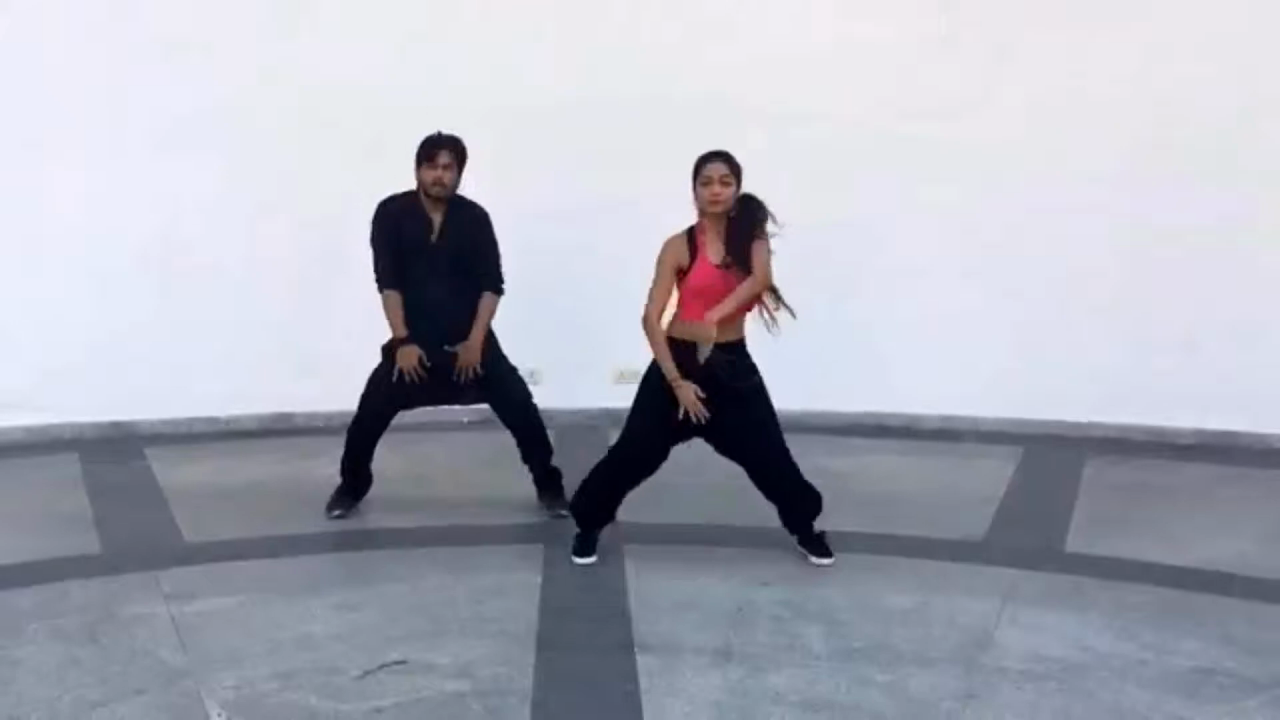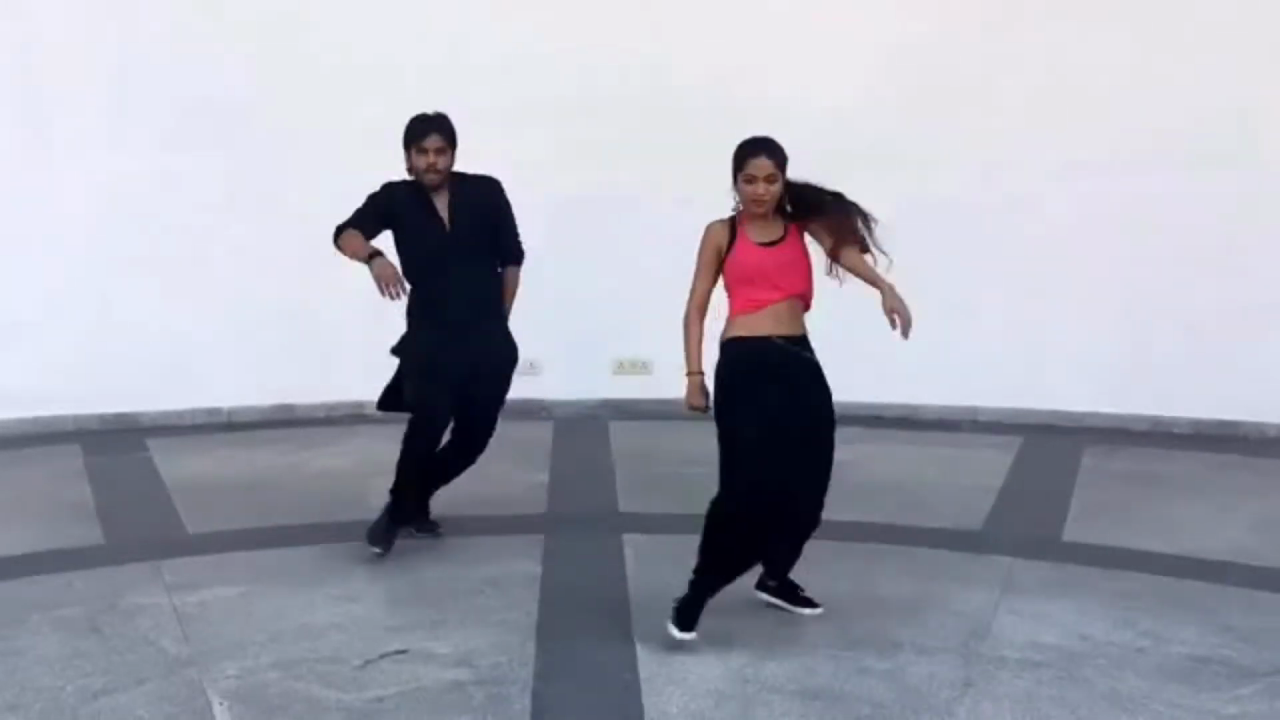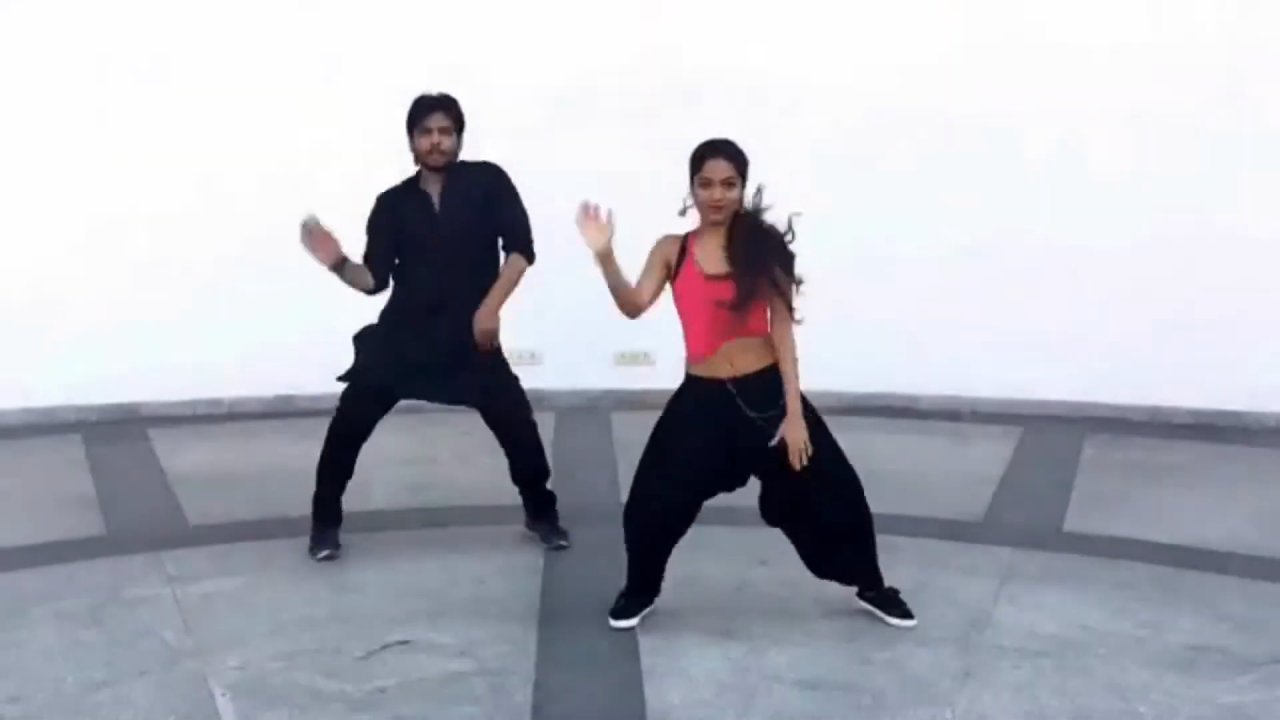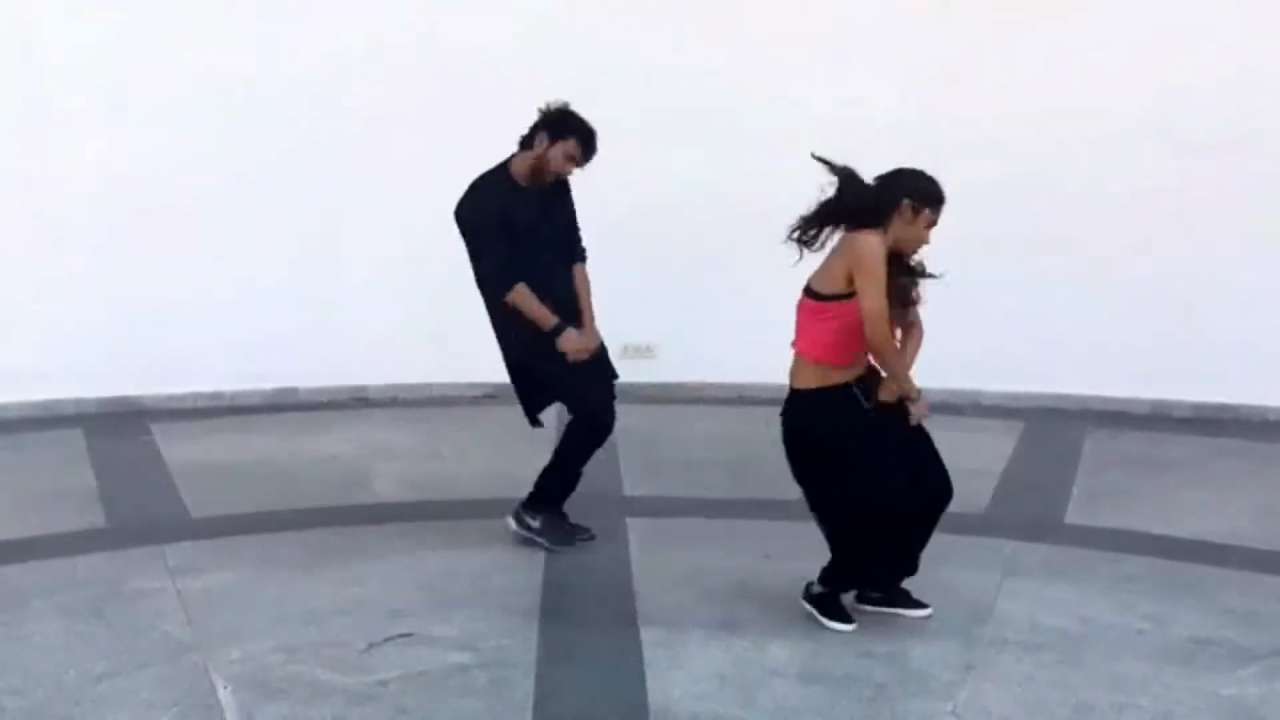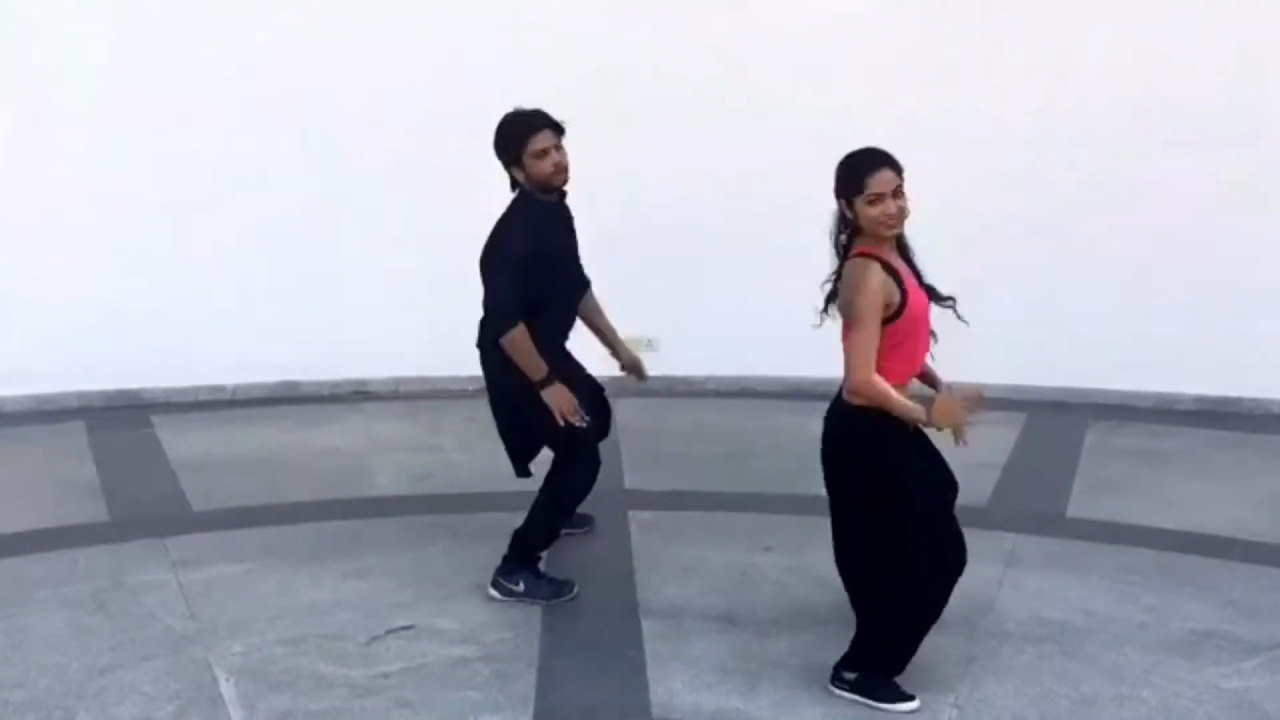
dt=1s
person 1, frame 1
left shoulder: (751, 232)
right shoulder: (679, 246)
left elbow: (760, 278)
right elbow: (651, 318)
left wrist: (714, 317)
right wrist: (677, 382)
left hip: (733, 360)
right hip: (677, 359)
left knee: (769, 454)
right knee: (633, 453)
left ankle: (805, 529)
right ankle: (587, 526)
person 1, frame 2
left shoulder: (805, 222)
right shoulder: (722, 233)
left elbow: (846, 251)
right elbow: (696, 308)
left wrist: (885, 287)
right wrist: (693, 375)
left hip: (797, 361)
right hip: (743, 364)
left knee: (804, 484)
right knee: (753, 487)
left ankle: (776, 577)
right ankle: (697, 593)
person 1, frame 3
left shoulder: (764, 246)
right shoulder: (674, 248)
left elbow: (782, 331)
right elbow: (634, 306)
left wrist: (792, 407)
right wrist: (605, 257)
left hip: (765, 391)
right hip: (703, 398)
left knee: (834, 492)
right knee: (653, 502)
left ankle: (871, 586)
right ankle: (639, 591)
person 1, frame 4
left shoulder: (889, 261)
right shoulder: (864, 248)
left elbow: (910, 328)
right elbow: (878, 337)
left wrist: (895, 384)
right wrist: (909, 392)
left hip: (865, 389)
right hip: (820, 405)
left knee: (929, 489)
right knee: (880, 512)
left ankle: (876, 586)
right ankle: (825, 588)
person 1, frame 5
left shoulder: (889, 254)
right shoulder: (868, 274)
right elbow: (861, 378)
left wrist: (937, 386)
right wrist: (927, 415)
left hip: (877, 422)
right hip: (868, 429)
left knee: (935, 497)
right knee: (936, 549)
left ankle: (886, 605)
right ankle: (860, 667)
person 2, frame 1
left shoulder: (474, 218)
right shoulder: (392, 212)
left elbow: (491, 283)
right elbow: (387, 280)
left wrist: (476, 341)
right wrist: (401, 341)
left hip: (470, 338)
right hip: (413, 339)
left knee: (522, 412)
right knee: (369, 416)
left ankle: (550, 487)
right ankle: (351, 487)
person 2, frame 2
left shoulder: (485, 193)
right shoulder: (396, 198)
left elbow: (512, 258)
right elbow: (346, 234)
left wrist: (502, 322)
right wrist: (375, 259)
left hip: (486, 338)
right hip: (432, 338)
left knee: (474, 434)
right knee: (429, 419)
left ankle: (409, 507)
right ankle: (402, 509)
person 2, frame 3
left shoulder: (488, 180)
right shoulder: (392, 203)
left elbow: (520, 247)
right elbow: (375, 279)
left wrist: (491, 306)
right wrist: (337, 262)
left hip: (468, 334)
right hip: (401, 333)
left knee: (518, 425)
right knee: (348, 425)
left ankle: (541, 512)
right ankle: (326, 520)
person 2, frame 4
left shoulder: (556, 188)
right shoulder: (481, 205)
left elbow: (574, 257)
right elbow: (502, 282)
left wrist: (587, 323)
right wrist: (559, 331)
left hip: (572, 325)
right hip: (533, 331)
left knee: (597, 416)
right knee: (593, 415)
left ankle: (545, 508)
right ankle: (535, 510)
person 2, frame 5
left shoulder: (555, 207)
right shoulder: (518, 228)
left elbow: (576, 286)
right elbow: (502, 316)
left wrist: (617, 346)
right wrist: (545, 383)
left hip: (549, 348)
right hip: (516, 365)
left knee: (596, 417)
right knee: (580, 456)
left ankle: (556, 510)
right ankle: (516, 570)
